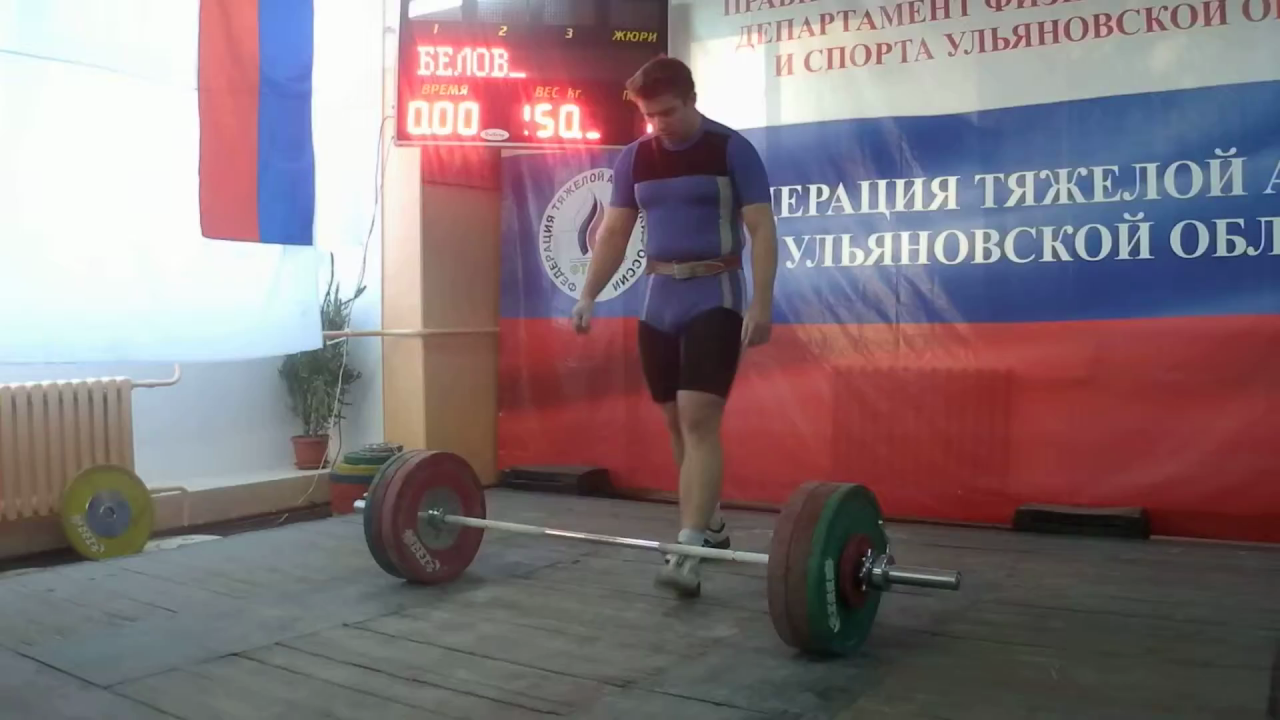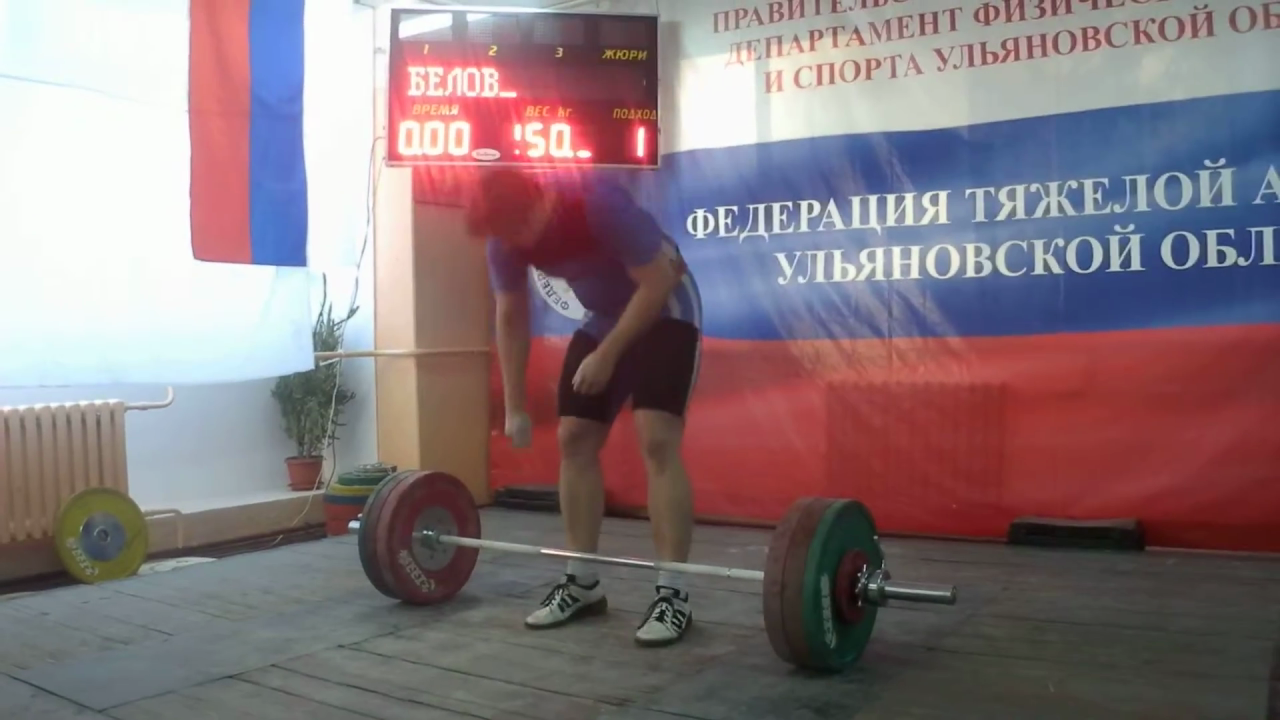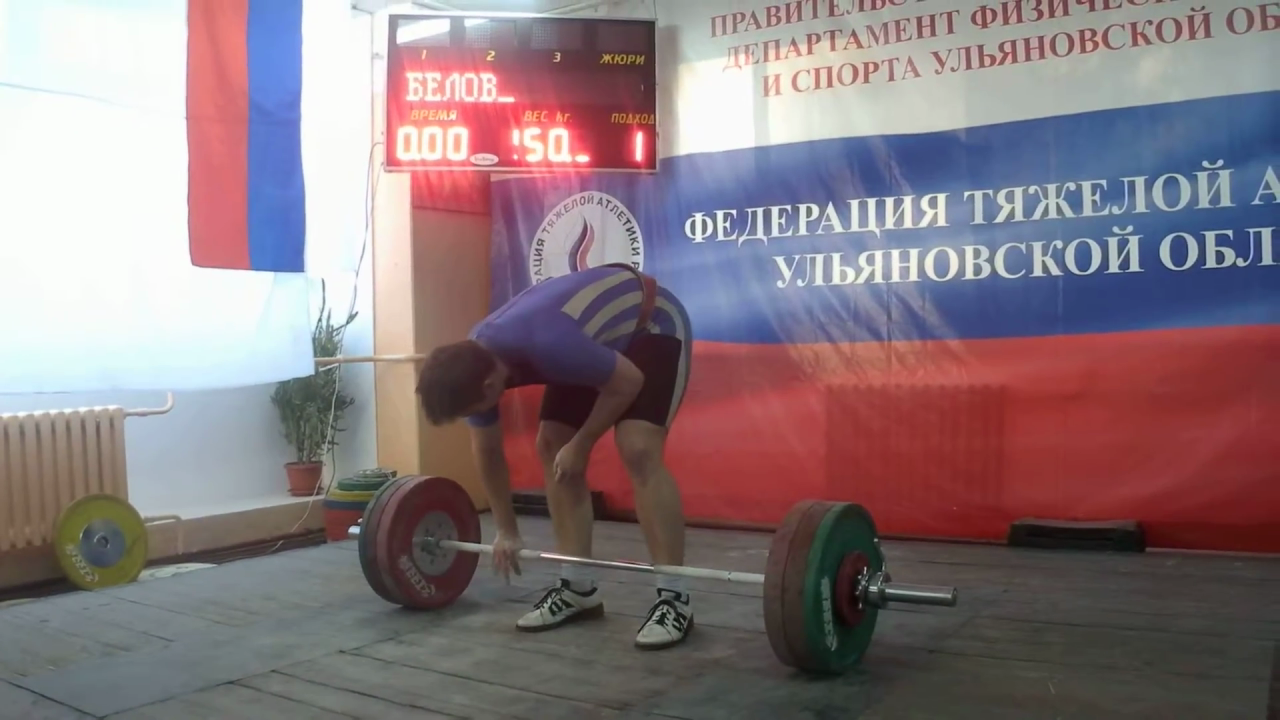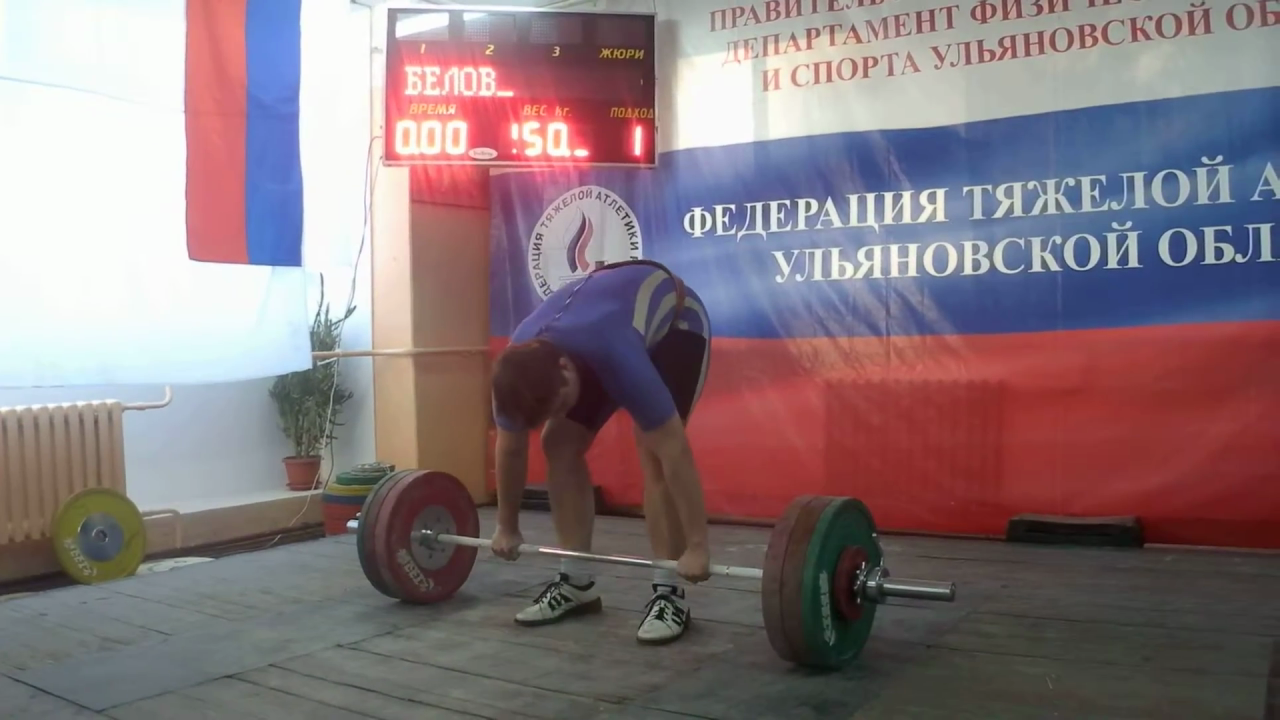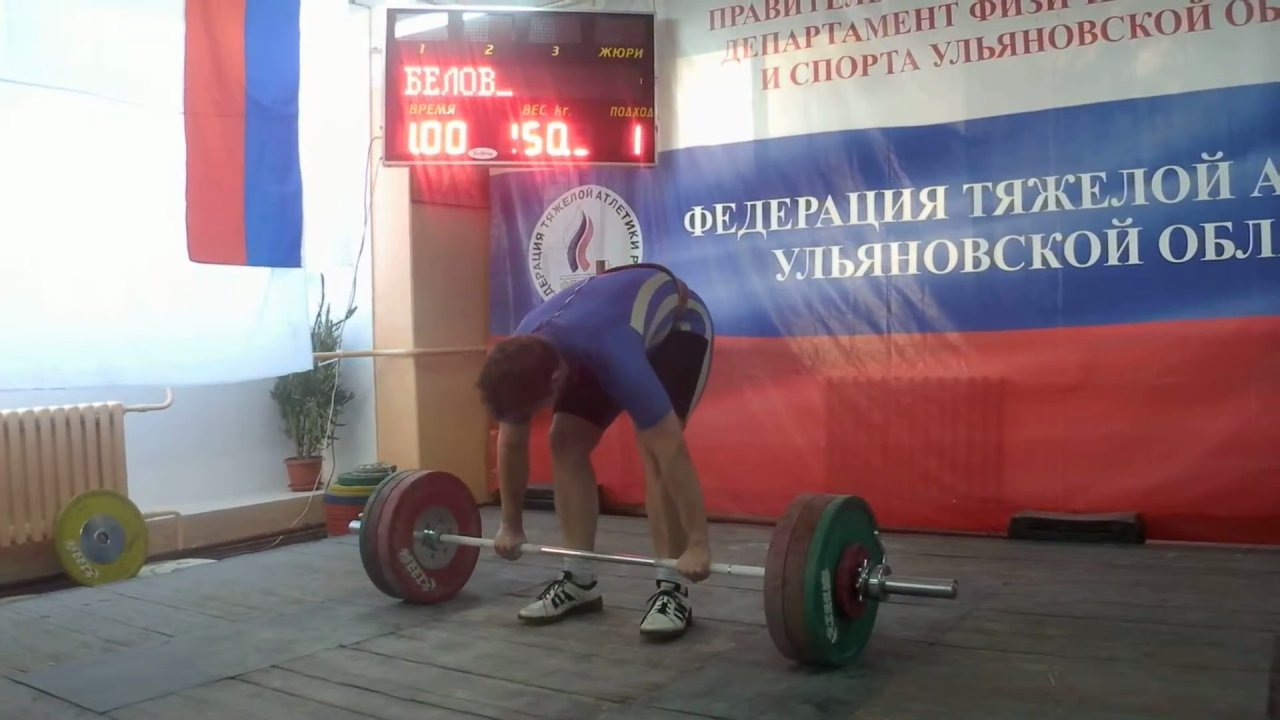
dt=1s
person 1, frame 1
left shoulder: (732, 150)
right shoulder: (634, 159)
left elbow: (761, 230)
right elbow: (614, 231)
left wrist: (761, 302)
right wrist: (587, 295)
left hip: (714, 295)
right hip: (658, 297)
left knee: (699, 416)
right knee: (676, 421)
left ankle: (687, 551)
right ankle: (710, 524)
person 1, frame 2
left shoulder: (600, 204)
right shoulder: (508, 238)
left elbow: (658, 280)
right elbow: (511, 320)
left wrist: (608, 356)
right wrist: (515, 409)
left hip: (665, 309)
right hip: (603, 319)
left knee: (656, 438)
right knee: (575, 441)
left ankle: (673, 592)
right ankle: (583, 581)
person 1, frame 3
left shoulder: (548, 346)
right shoulder: (475, 362)
left elbow: (628, 383)
right elbow: (488, 450)
left wrist: (581, 446)
right wrist: (506, 531)
left hip: (653, 324)
right hip: (601, 333)
left knee: (637, 449)
right knee: (550, 448)
left ankle: (674, 598)
right ankle: (578, 588)
person 1, frame 4
left shoulder: (615, 357)
right shoulder: (518, 371)
left elbow: (674, 452)
right elbow: (510, 450)
left wrist: (697, 546)
right wrist: (506, 527)
left hip: (675, 321)
left knee: (652, 449)
right knee: (559, 445)
left ankle: (669, 593)
right ankle: (576, 582)
person 1, frame 5
left shoulder: (611, 354)
right shoulder: (518, 361)
left elbow: (672, 449)
right elbow: (511, 444)
left wrist: (698, 545)
right wrist: (510, 525)
left hip: (679, 325)
right hip: (613, 314)
left knee: (654, 449)
right knee: (565, 441)
left ankle: (672, 589)
right ankle: (579, 580)
